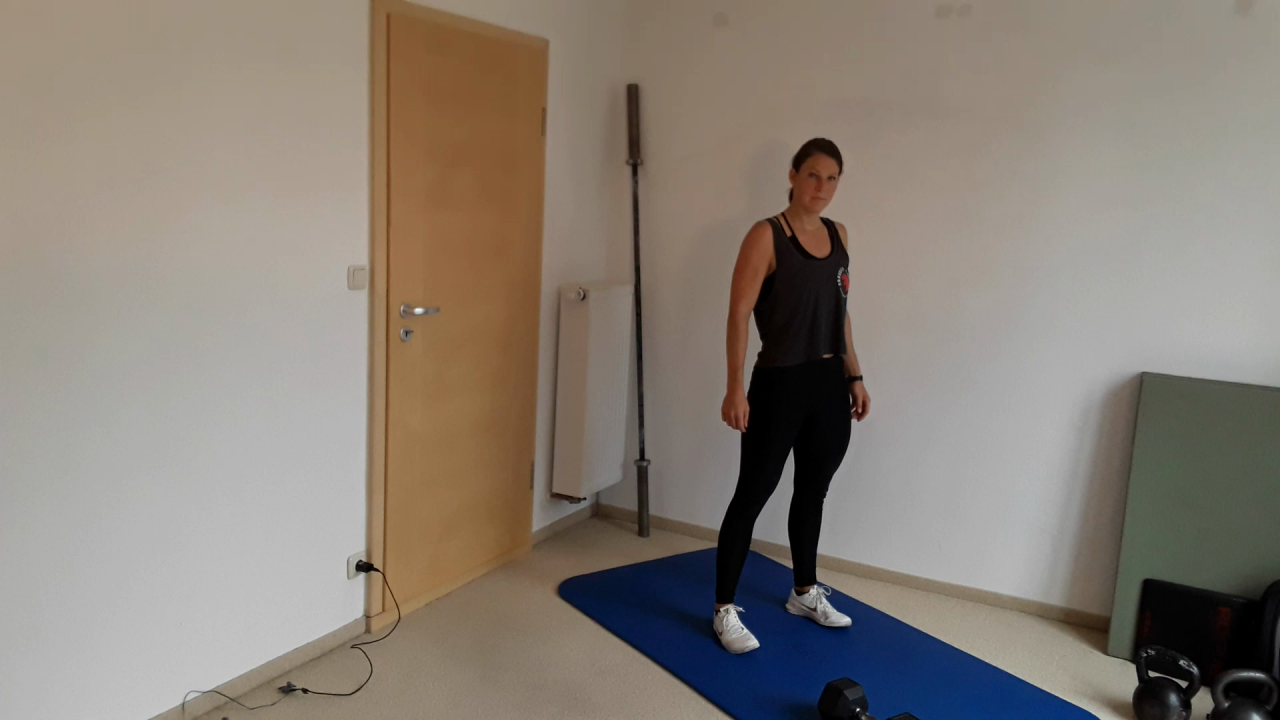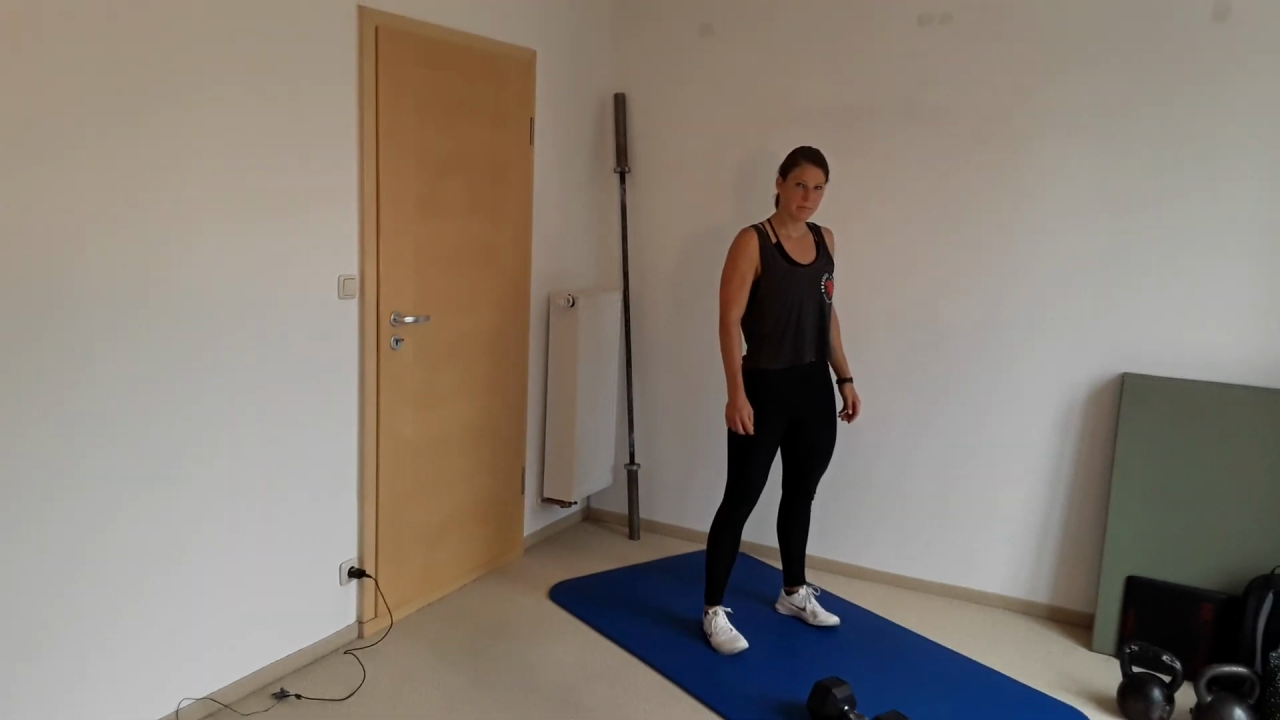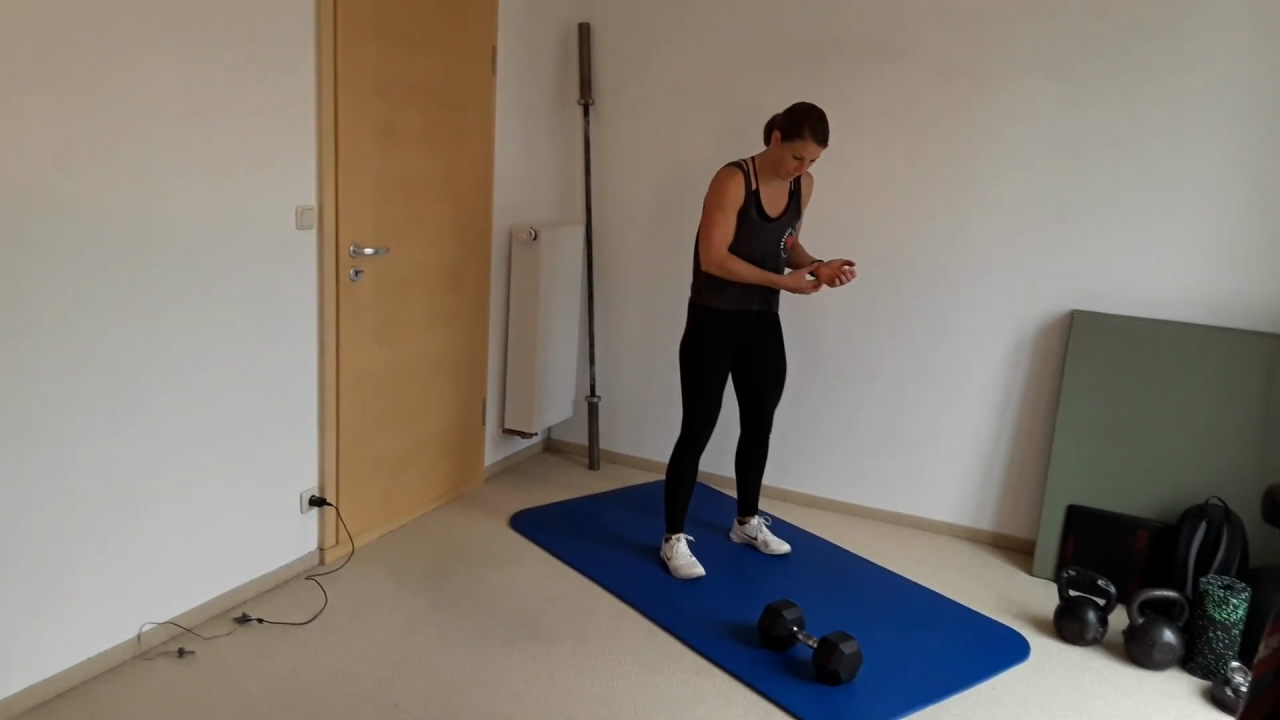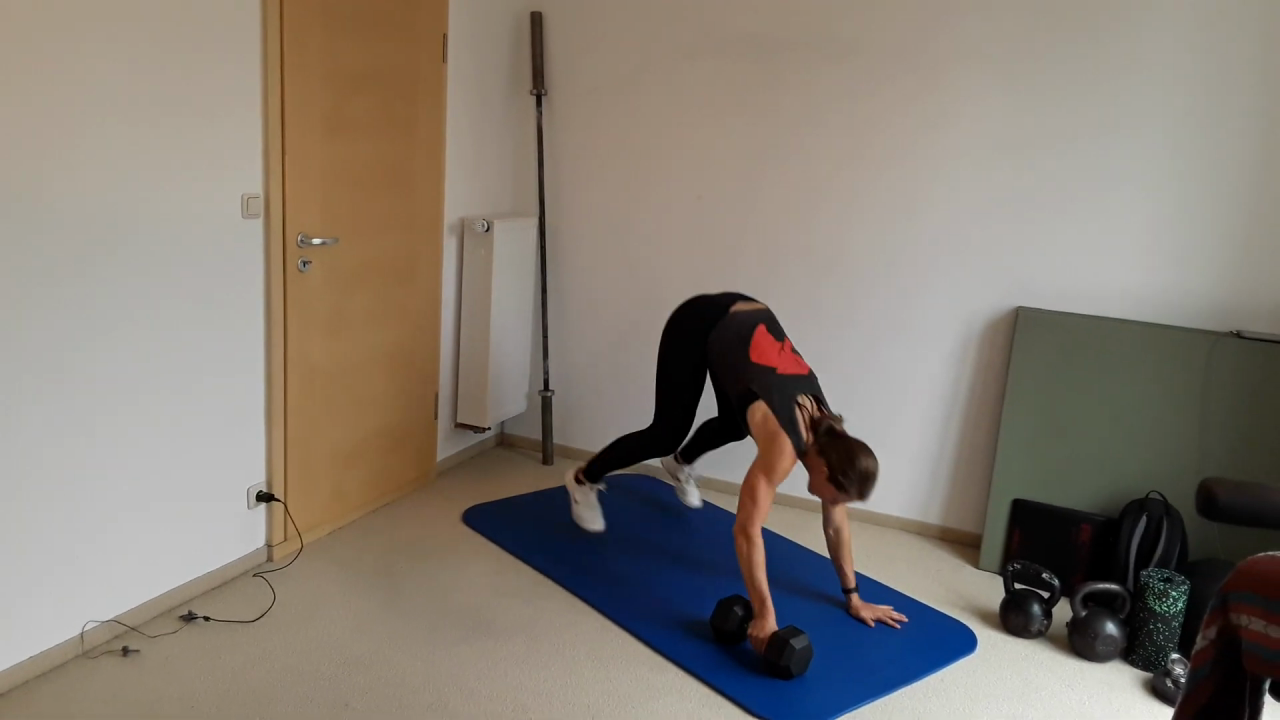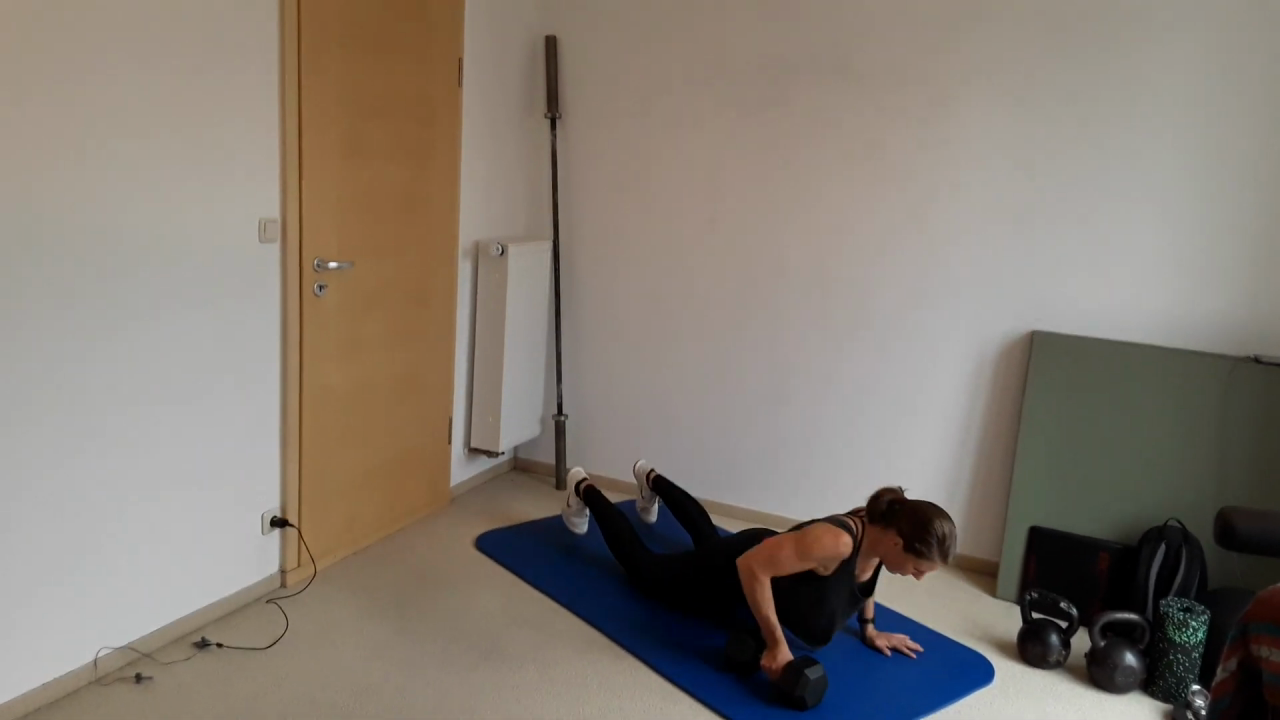
dt=1s
person 1, frame 1
left shoulder: (839, 235)
right shoulder: (766, 236)
right elbow: (739, 313)
left wrist: (855, 377)
right wrist: (736, 387)
left hip: (829, 384)
right hip: (780, 383)
left knee: (813, 492)
right knee: (753, 495)
left ankle: (805, 593)
right ankle: (725, 609)
person 1, frame 2
left shoulder: (825, 240)
right shoulder: (752, 242)
right elbow: (729, 321)
left wrist: (844, 378)
right wrist: (736, 393)
left hip: (814, 387)
right hip: (766, 387)
left knee: (801, 494)
right knee: (741, 498)
left ankle: (794, 593)
right ankle: (714, 610)
person 1, frame 3
left shoulder: (802, 186)
right shoulder: (733, 180)
right elbow: (711, 258)
left wrist: (815, 267)
right wrist: (783, 281)
left hip: (763, 322)
right hip: (713, 322)
left knee: (759, 426)
right knee: (698, 429)
left ankle: (747, 522)
right ankle: (674, 539)
person 1, frame 4
left shoulder: (836, 441)
right shoulder: (786, 444)
left elbow: (837, 520)
right elbow: (746, 529)
left wrist: (852, 596)
right wrist: (764, 613)
left hip: (751, 320)
right hip: (698, 325)
left knee: (733, 425)
right knee: (666, 430)
left ankle: (680, 464)
right ankle: (585, 482)
person 1, frame 5
left shoulder: (881, 524)
right shoulder: (835, 542)
right elbow: (749, 567)
left wrist: (869, 627)
right wrist: (775, 645)
left hip: (765, 556)
right hip: (733, 570)
left knee: (706, 536)
right knee: (644, 569)
left ankle: (650, 479)
right ankle: (585, 489)
